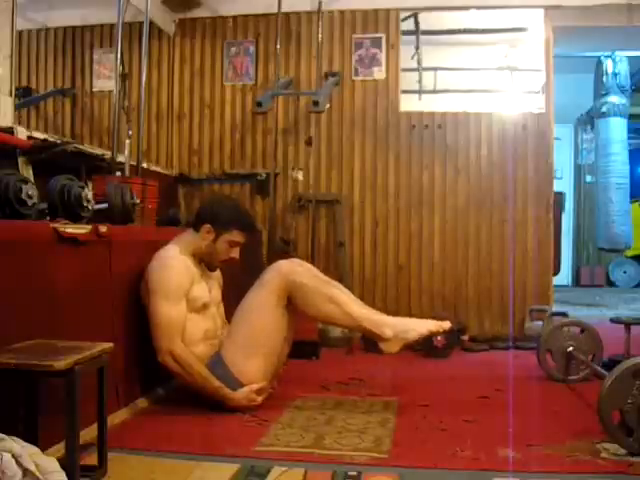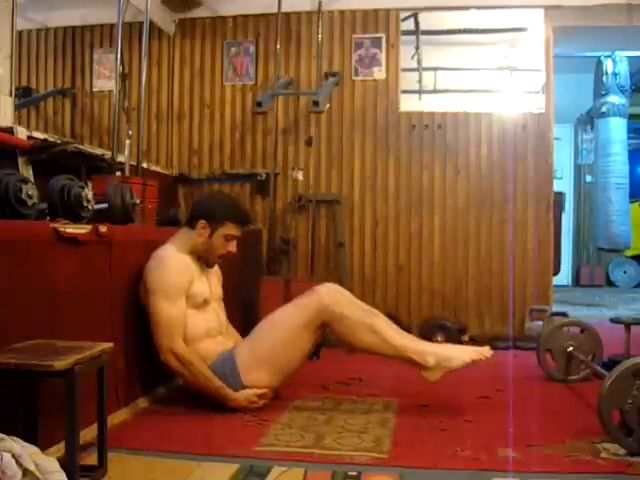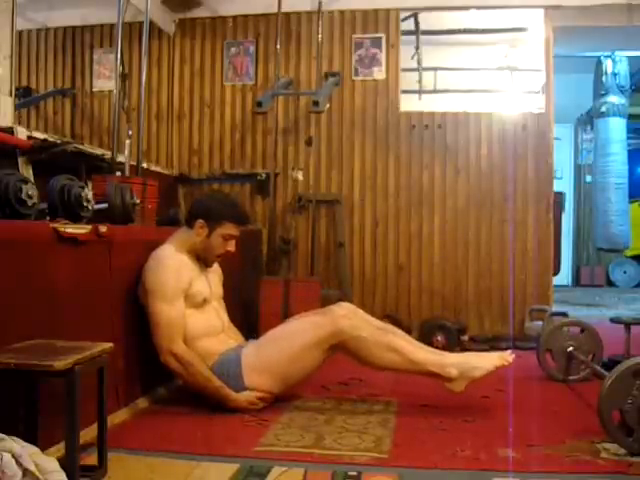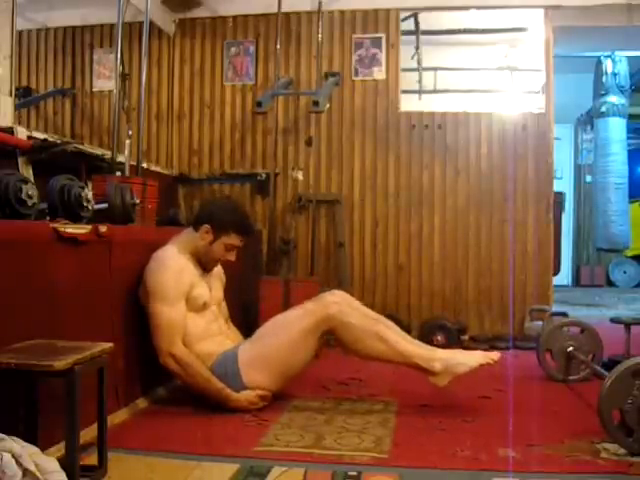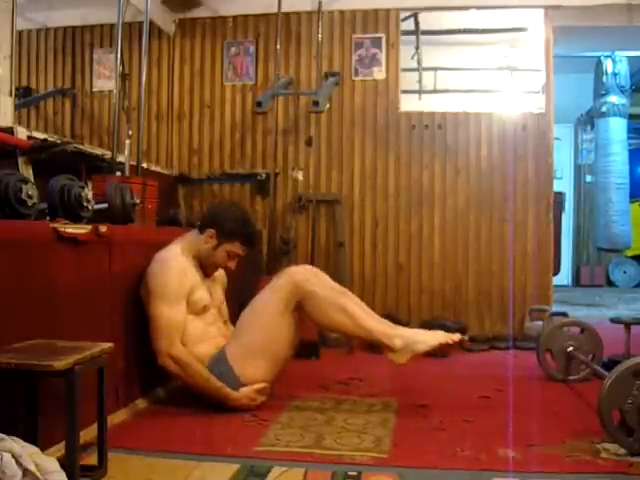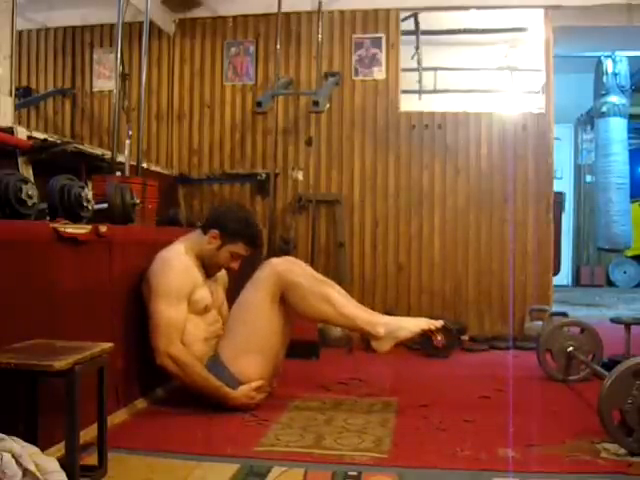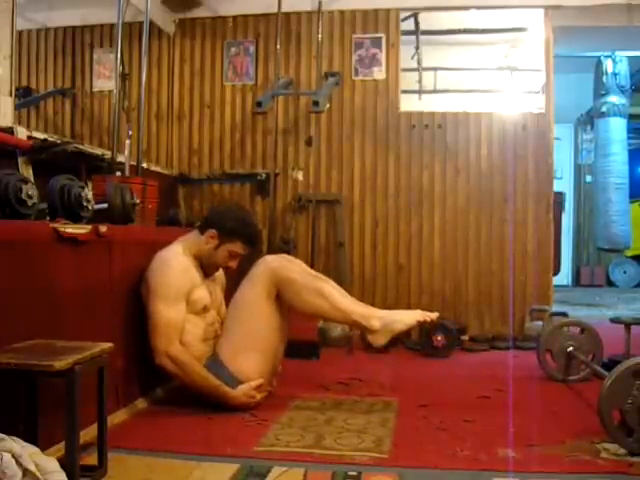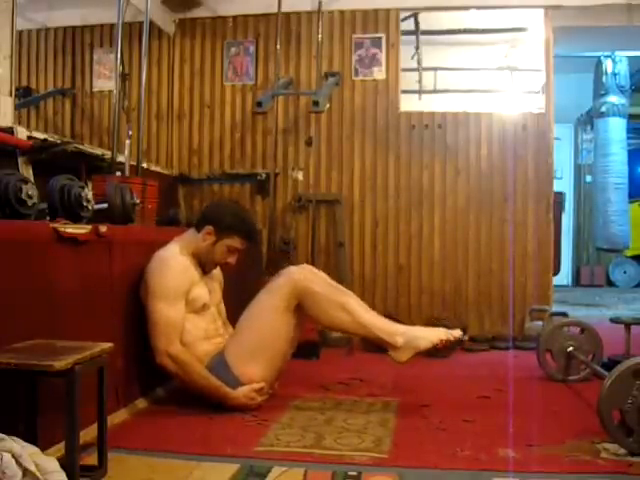
dt=0.5s
person 1, frame 1
left shoulder: (207, 265)
right shoulder: (170, 266)
right elbow: (168, 351)
left wrist: (265, 364)
right wrist: (227, 396)
left hip: (232, 368)
right hip: (224, 378)
left knee: (291, 276)
right knee: (285, 273)
left ankle: (383, 329)
right ankle: (387, 329)
person 1, frame 2
left shoulder: (207, 265)
right shoulder: (168, 265)
right elbow: (171, 351)
left wrist: (257, 356)
right wrist: (229, 396)
left hip: (234, 363)
right hip: (224, 375)
left knee: (327, 298)
right knee: (324, 299)
left ankle: (425, 353)
right ankle: (429, 356)
person 1, frame 3
left shoulder: (207, 265)
right shoulder: (166, 265)
right elbow: (171, 351)
left wrist: (257, 358)
right wrist: (229, 397)
left hip: (237, 361)
right hip: (226, 375)
left knee: (342, 313)
right knee: (339, 324)
left ankle: (446, 363)
right ankle: (449, 368)
person 1, frame 4
left shoulder: (210, 266)
right shoulder: (168, 267)
right elbow: (170, 353)
left wrist: (257, 356)
right wrist: (229, 397)
left hip: (236, 363)
right hip: (225, 375)
left knee: (333, 302)
right knee: (329, 307)
left ankle: (431, 358)
right ankle: (435, 362)
person 1, frame 5
left shoulder: (211, 268)
right shoulder: (169, 268)
right elbow: (168, 354)
left wrist: (258, 357)
right wrist: (228, 396)
left hip: (232, 365)
right hip: (223, 376)
left knee: (305, 277)
right knee: (296, 278)
left ankle: (394, 338)
right ankle: (396, 340)
person 1, frame 6
left shoulder: (212, 268)
right shoulder: (173, 266)
right elbow: (166, 353)
left wrist: (264, 364)
right wrist: (227, 396)
left hip: (230, 368)
right hip: (220, 377)
left knee: (289, 270)
right knee: (277, 271)
left ankle: (377, 326)
right ankle: (379, 329)
person 1, frame 7
left shoulder: (210, 268)
right shoulder: (172, 266)
right elbow: (166, 353)
left wrist: (264, 363)
right wrist: (227, 395)
left hip: (229, 370)
right hip: (221, 377)
left knee: (282, 268)
right knee: (272, 267)
left ankle: (372, 321)
right ankle: (374, 321)
person 1, frame 8
left shoulder: (208, 268)
right shoulder: (169, 266)
right elbow: (166, 352)
left wrist: (260, 359)
right wrist: (227, 396)
left hip: (231, 365)
right hip: (222, 376)
left knee: (305, 277)
right knee: (295, 279)
left ankle: (396, 335)
right ankle: (398, 338)
